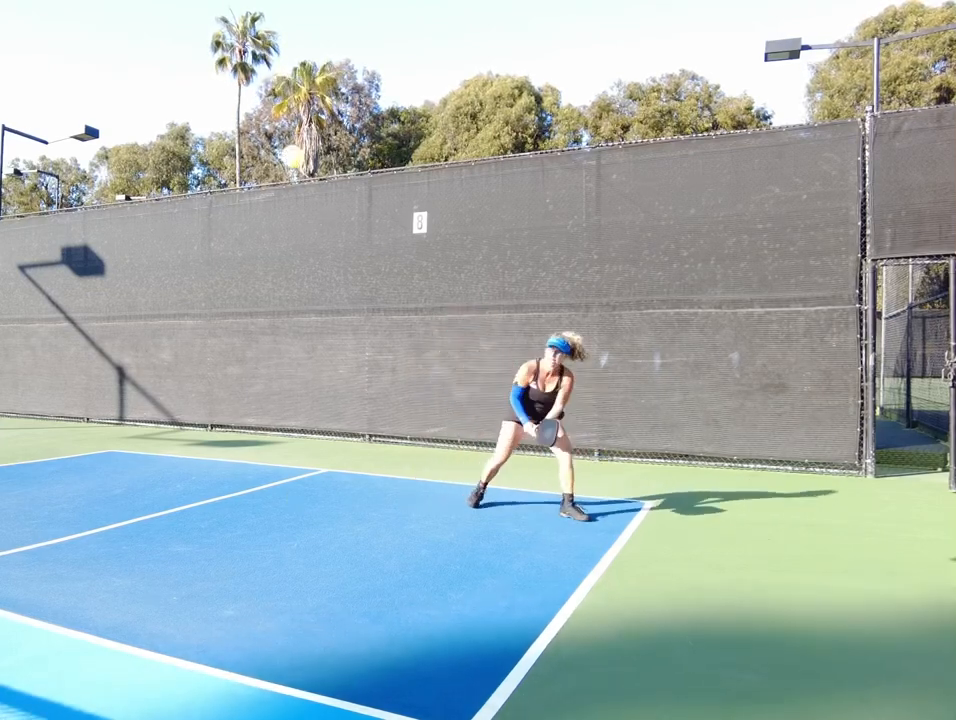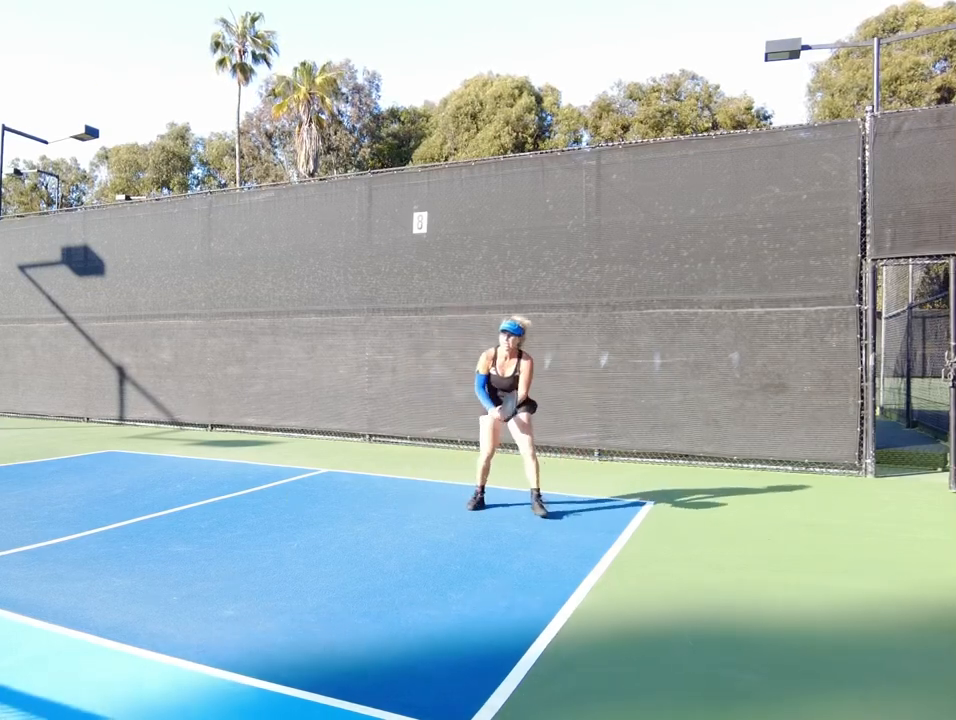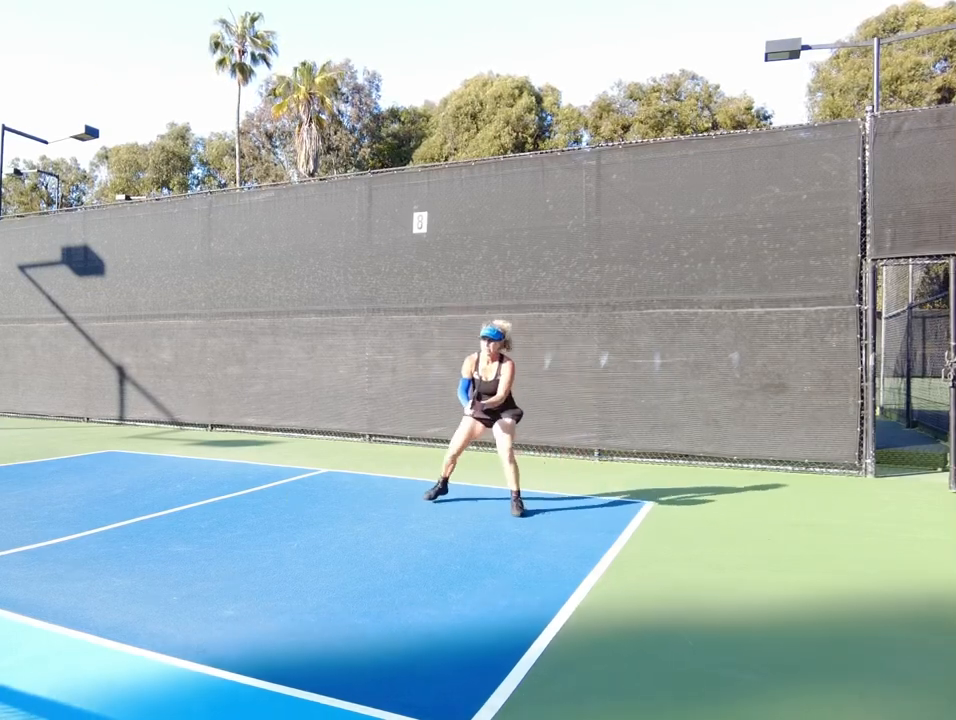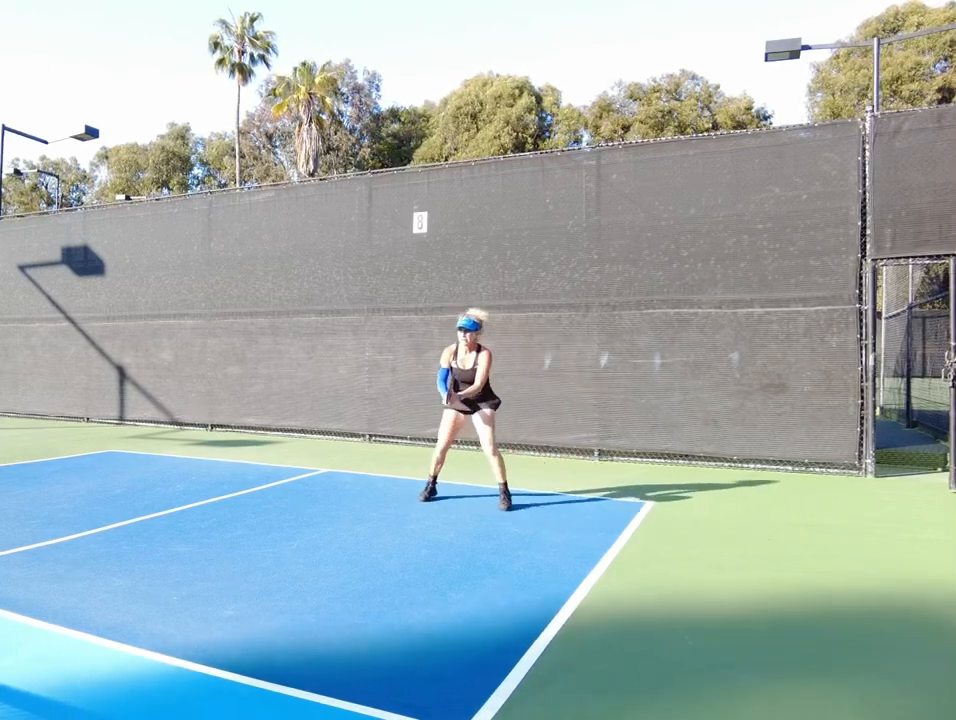
dt=0.3s
person 1, frame 1
left shoulder: (567, 377)
right shoulder: (529, 368)
left elbow: (557, 408)
right elbow: (514, 398)
right wrist: (526, 422)
left hip: (545, 417)
right hip: (519, 412)
left knee: (566, 454)
right knee: (500, 457)
left ankle: (567, 504)
right ankle: (480, 489)
person 1, frame 2
left shoulder: (526, 360)
right shoulder: (488, 356)
left elbow: (523, 393)
right elbow: (479, 387)
left wrist: (506, 409)
right wrist: (491, 408)
left hip: (518, 408)
right hip: (492, 407)
left knee: (528, 450)
right knee: (486, 453)
left ankle: (536, 498)
right ankle: (479, 494)
person 1, frame 3
left shoulder: (507, 364)
right shoulder: (471, 361)
left elbow: (501, 396)
right elbow: (463, 390)
left wrist: (482, 404)
right wrist: (468, 404)
left hip: (503, 413)
right hip: (477, 411)
left knee: (506, 454)
right knee: (453, 450)
left ankle: (516, 498)
right ankle: (442, 484)
person 1, frame 4
left shoulder: (484, 353)
right shoulder: (449, 351)
left elbow: (479, 384)
right elbow: (443, 378)
left wrist: (461, 394)
right wrist: (447, 394)
left hip: (482, 402)
right hip: (457, 402)
left knee: (489, 447)
right knee: (442, 445)
left ankle: (503, 492)
right ankle: (431, 485)
